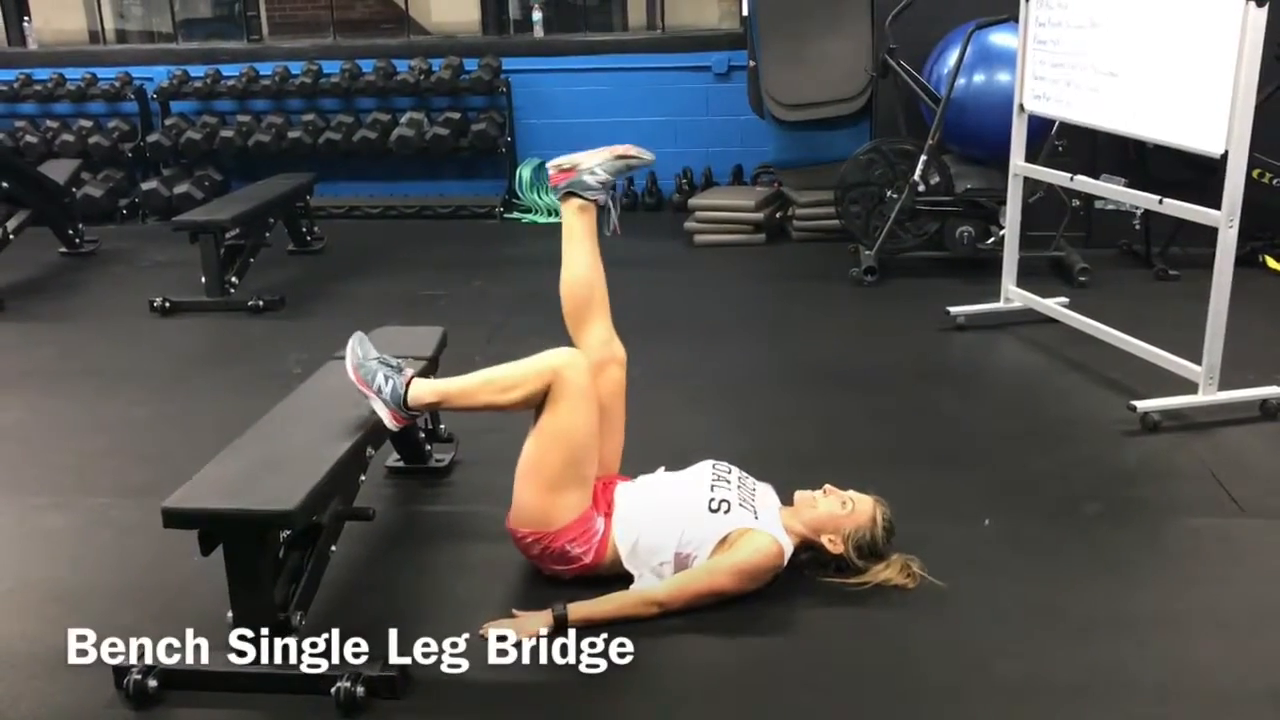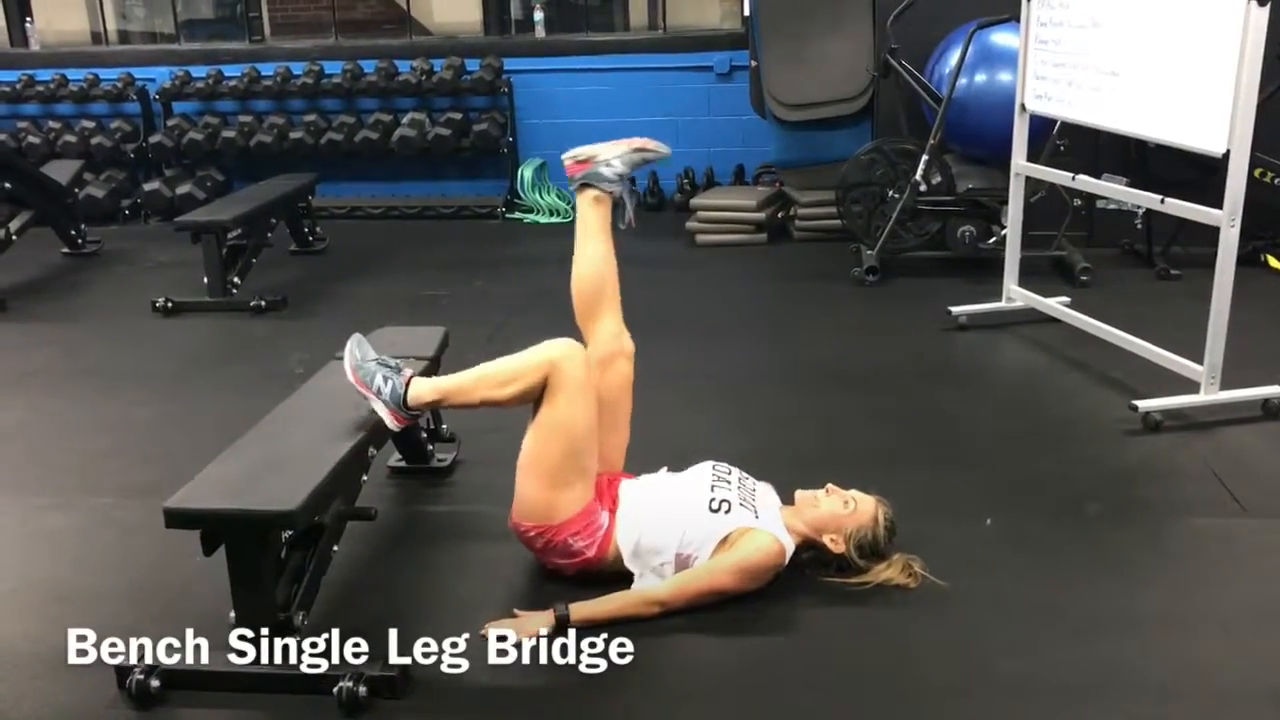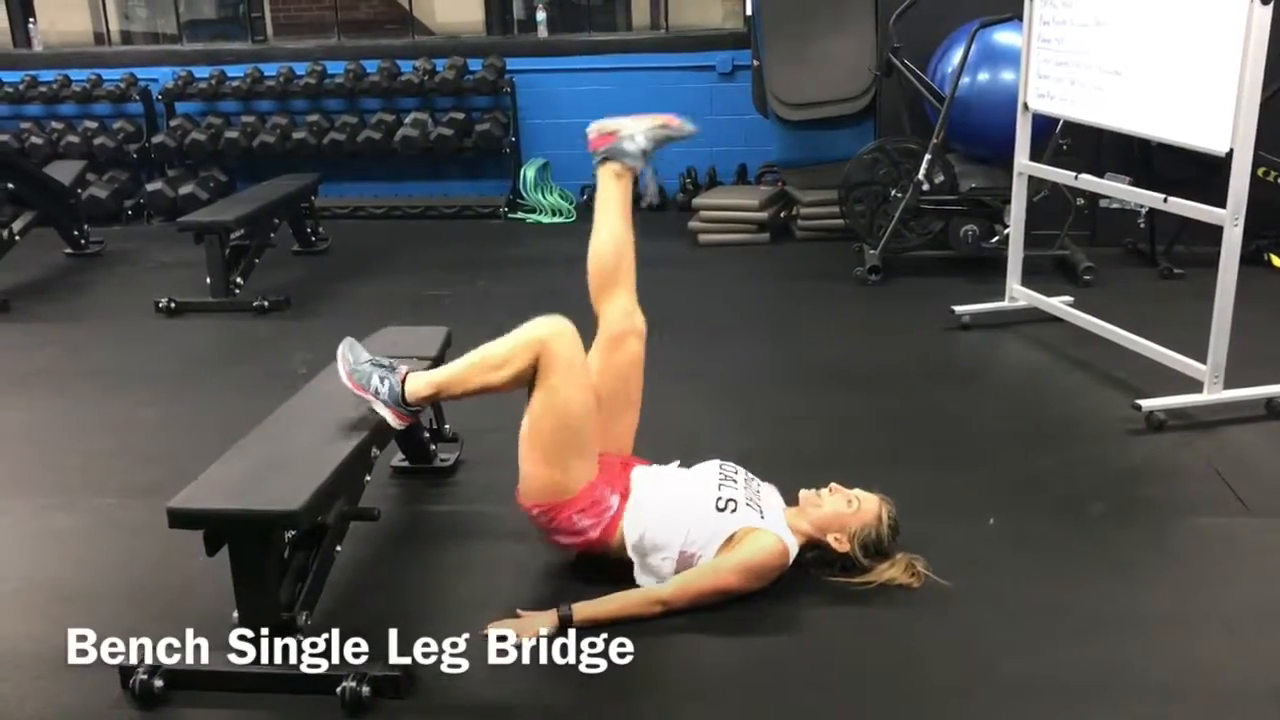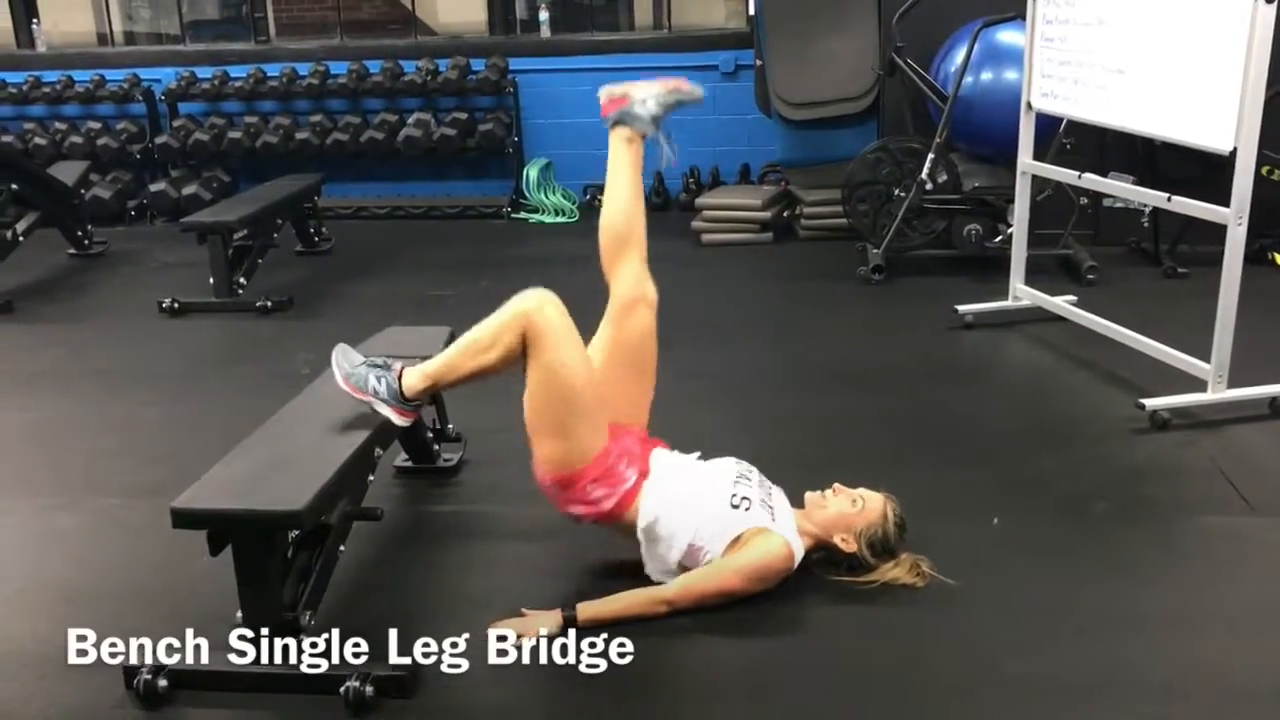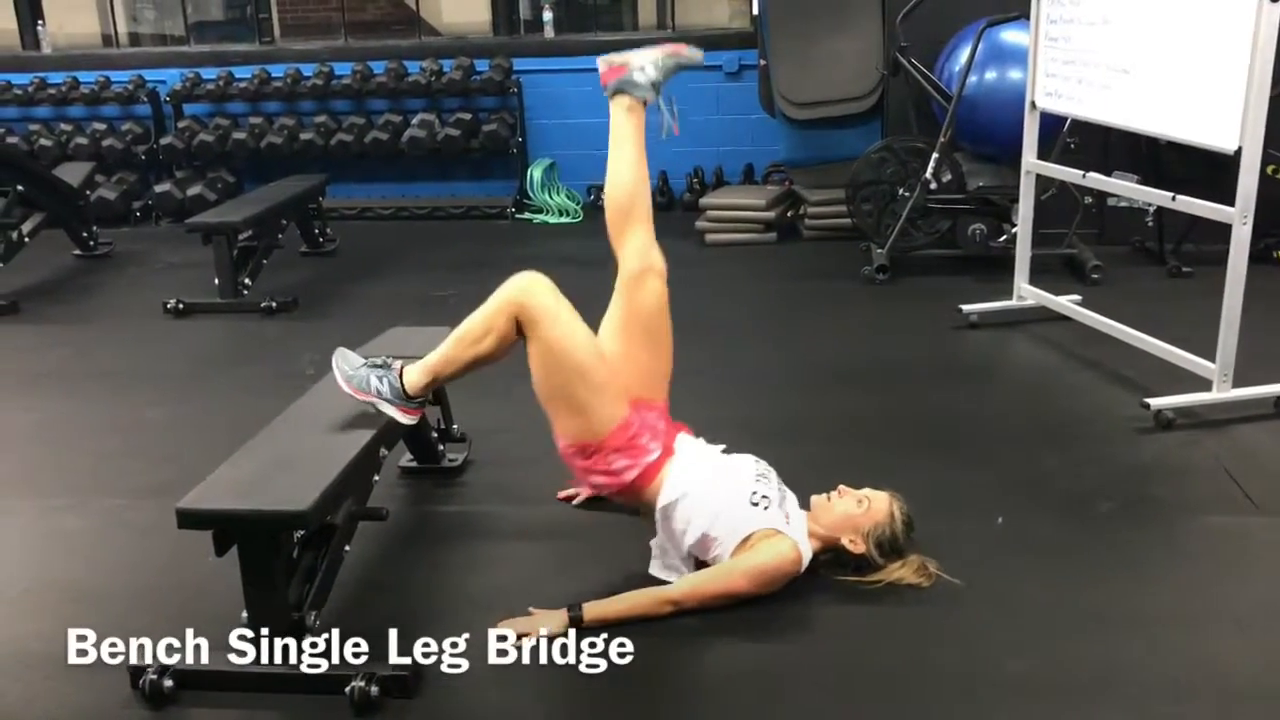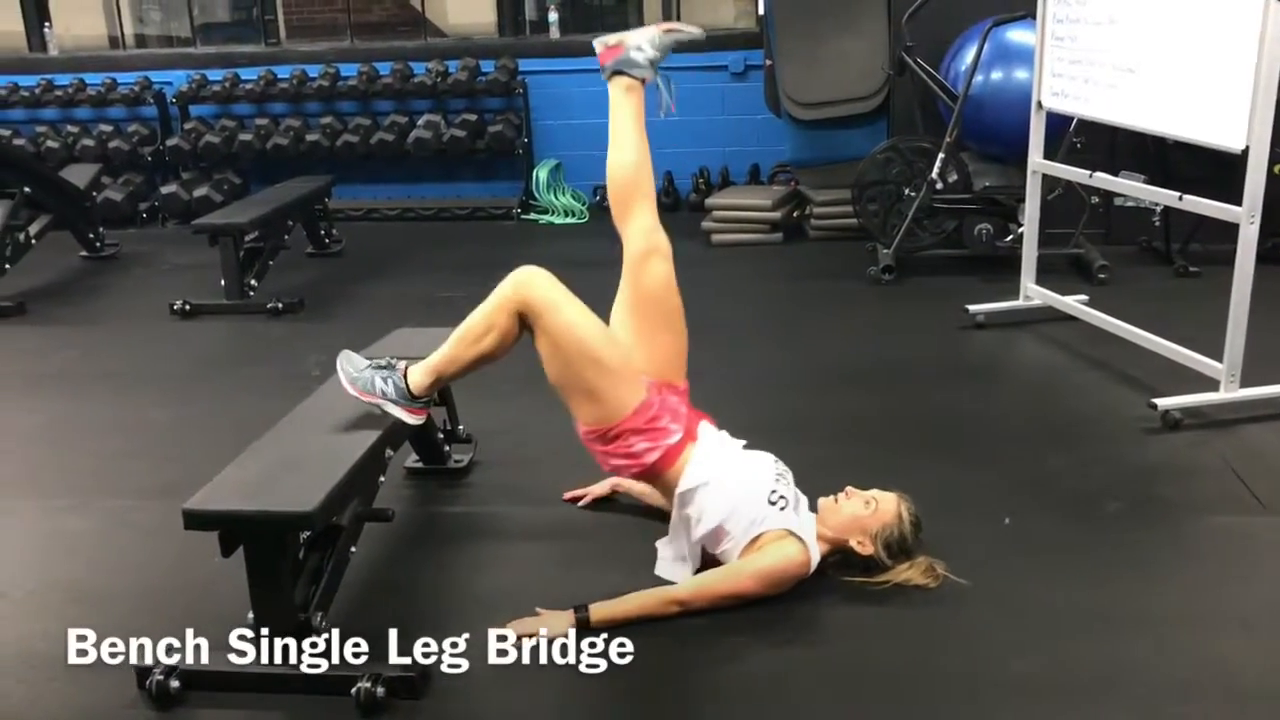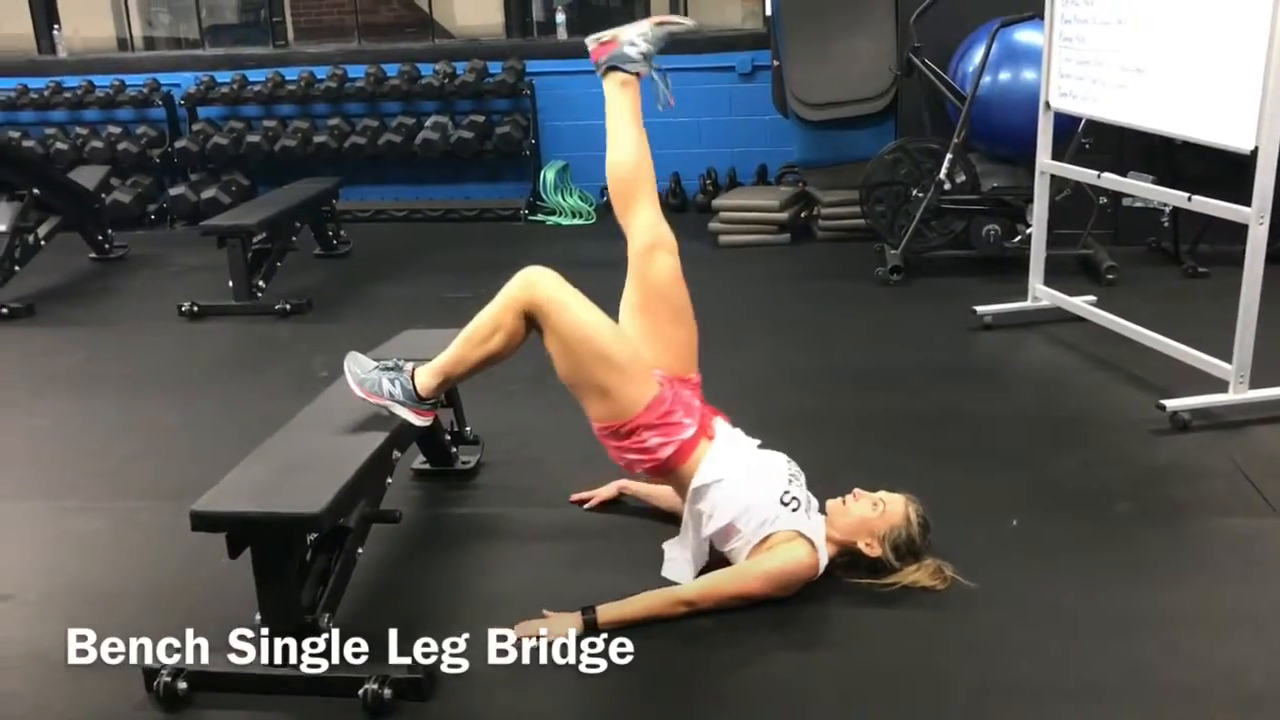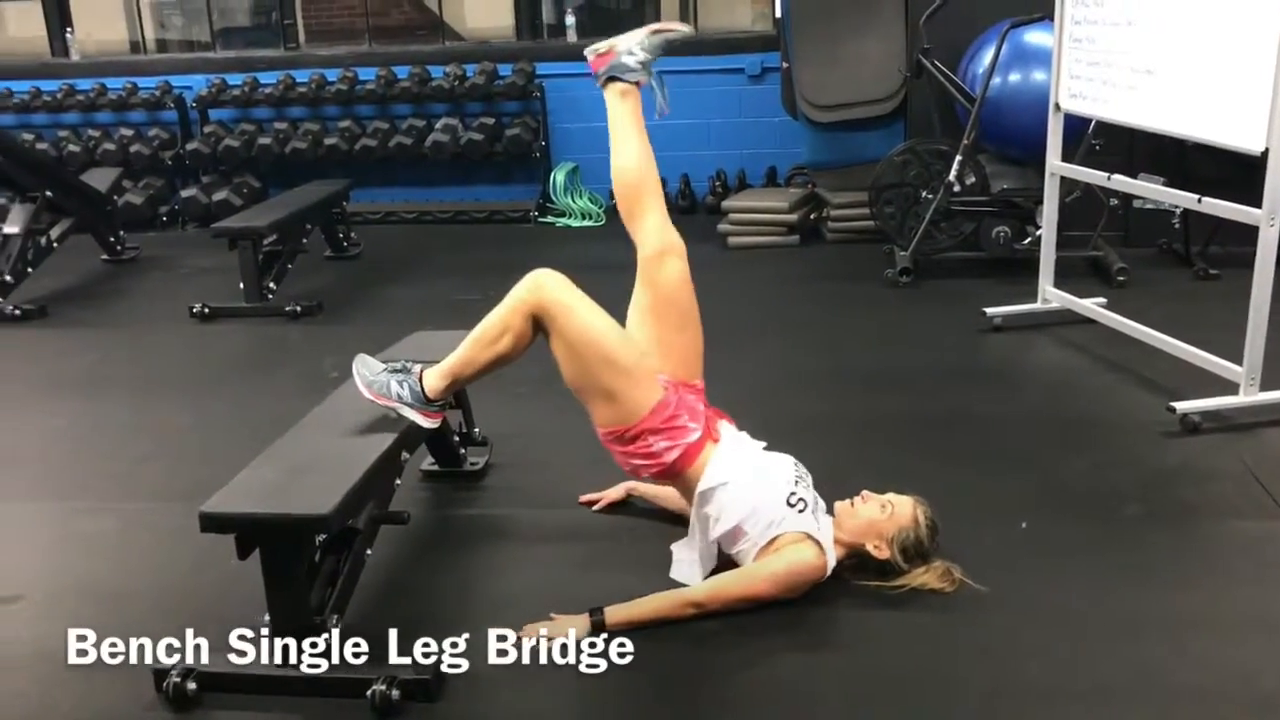
dt=0.1s
person 1, frame 1
left shoulder: (765, 551)
right shoulder: (764, 506)
left elbow: (661, 600)
left wrist: (554, 619)
left hip: (565, 537)
right hip: (602, 501)
left knee: (569, 365)
left ankle: (410, 396)
person 1, frame 2
left shoulder: (767, 551)
right shoulder: (769, 510)
left elbow: (663, 597)
left wrist: (557, 619)
left hip: (573, 529)
right hip: (605, 500)
left knee: (568, 356)
left ankle: (409, 397)
person 1, frame 3
left shoulder: (771, 551)
right shoulder: (770, 509)
left elbow: (664, 598)
left wrist: (559, 619)
left hip: (581, 511)
right hip: (611, 481)
left knee: (555, 335)
left ankle: (407, 392)
person 1, frame 4
left shoulder: (776, 555)
right shoulder: (775, 515)
left elbow: (669, 597)
left wrist: (565, 617)
left hip: (598, 476)
right hip: (622, 459)
left knee: (537, 308)
left ankle: (404, 391)
person 1, frame 5
left shoulder: (785, 555)
right shoulder: (782, 512)
left elbow: (674, 597)
left wrist: (572, 618)
left hip: (621, 450)
right hip: (645, 437)
left knee: (529, 291)
right knee: (642, 266)
left ankle: (407, 387)
person 1, frame 6
left shoulder: (793, 557)
right shoulder: (797, 518)
left elbow: (681, 599)
left wrist: (578, 619)
left hip: (644, 427)
right hip: (659, 416)
left knee: (529, 286)
right knee: (646, 246)
left ankle: (412, 388)
person 1, frame 7
left shoulder: (802, 557)
right shoulder: (804, 517)
left elbow: (687, 599)
left wrist: (585, 621)
left hip: (655, 424)
right hip: (674, 410)
left knee: (536, 287)
right knee: (651, 241)
left ankle: (420, 389)
right ankle: (622, 74)
person 1, frame 8
left shoulder: (810, 559)
right shoulder: (813, 519)
left elbow: (699, 601)
left wrist: (593, 622)
left hip: (659, 428)
right hip: (676, 415)
left knee: (543, 289)
right knee: (660, 246)
left ankle: (427, 391)
